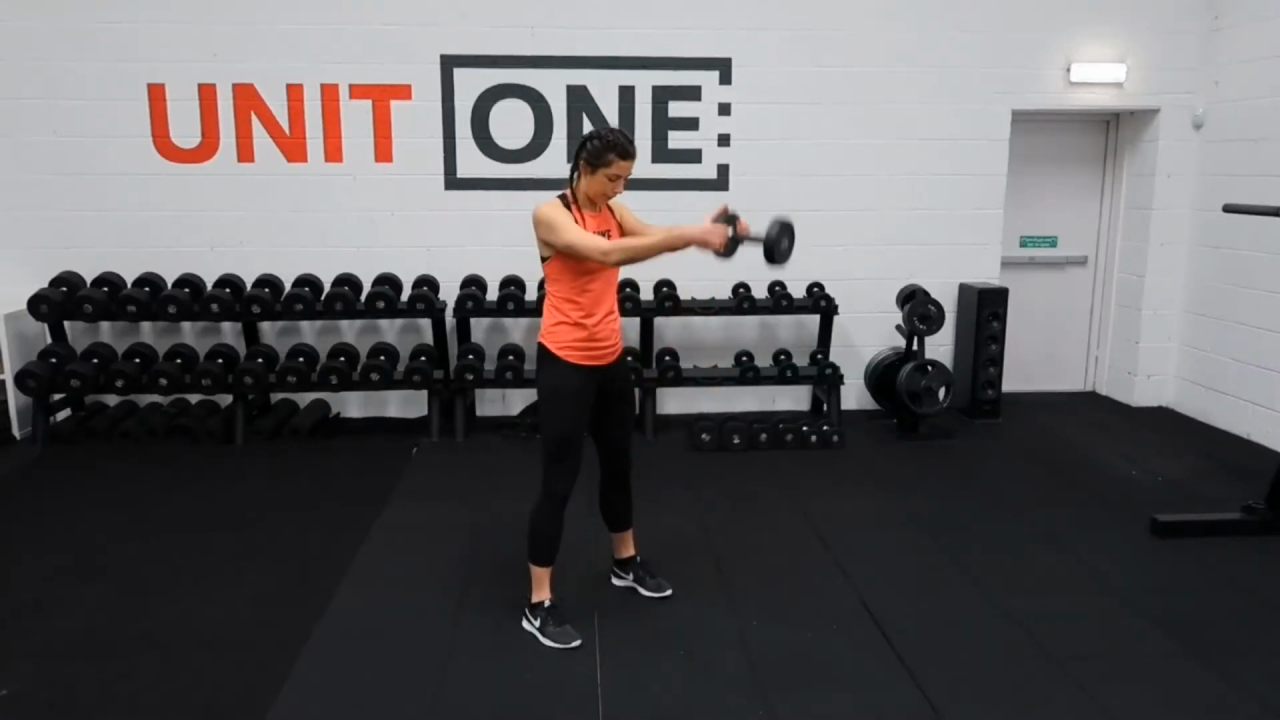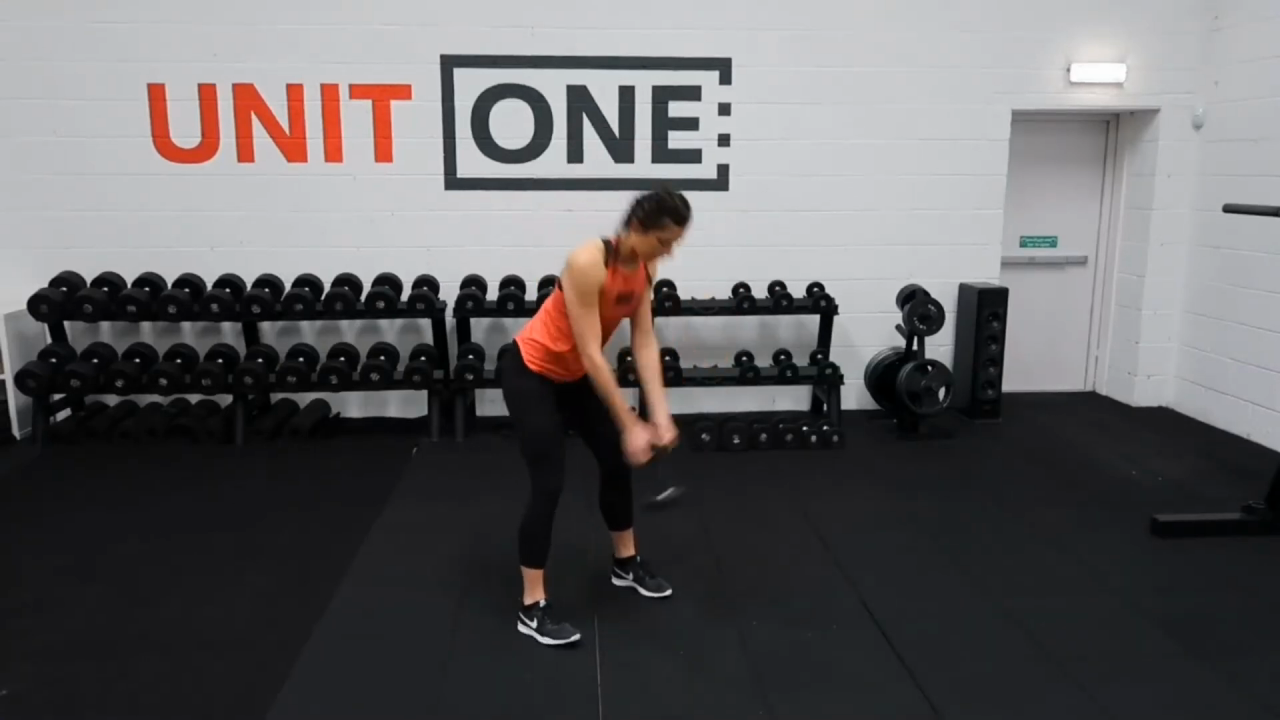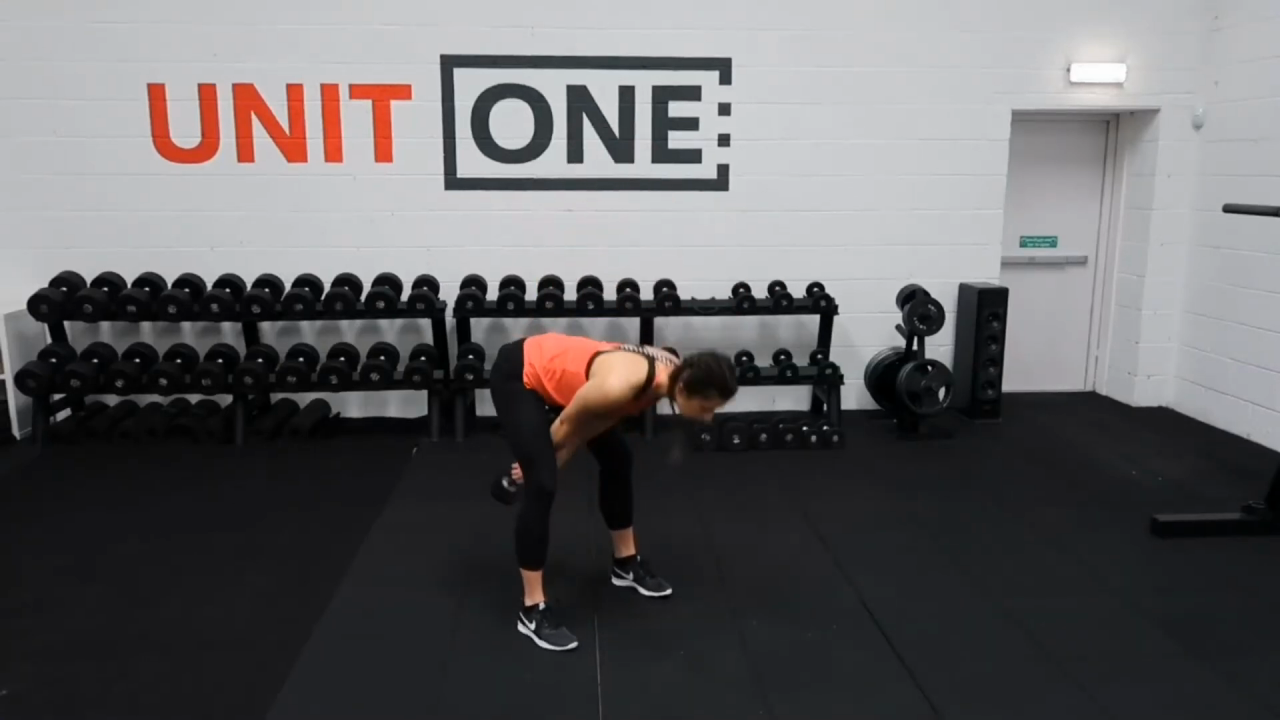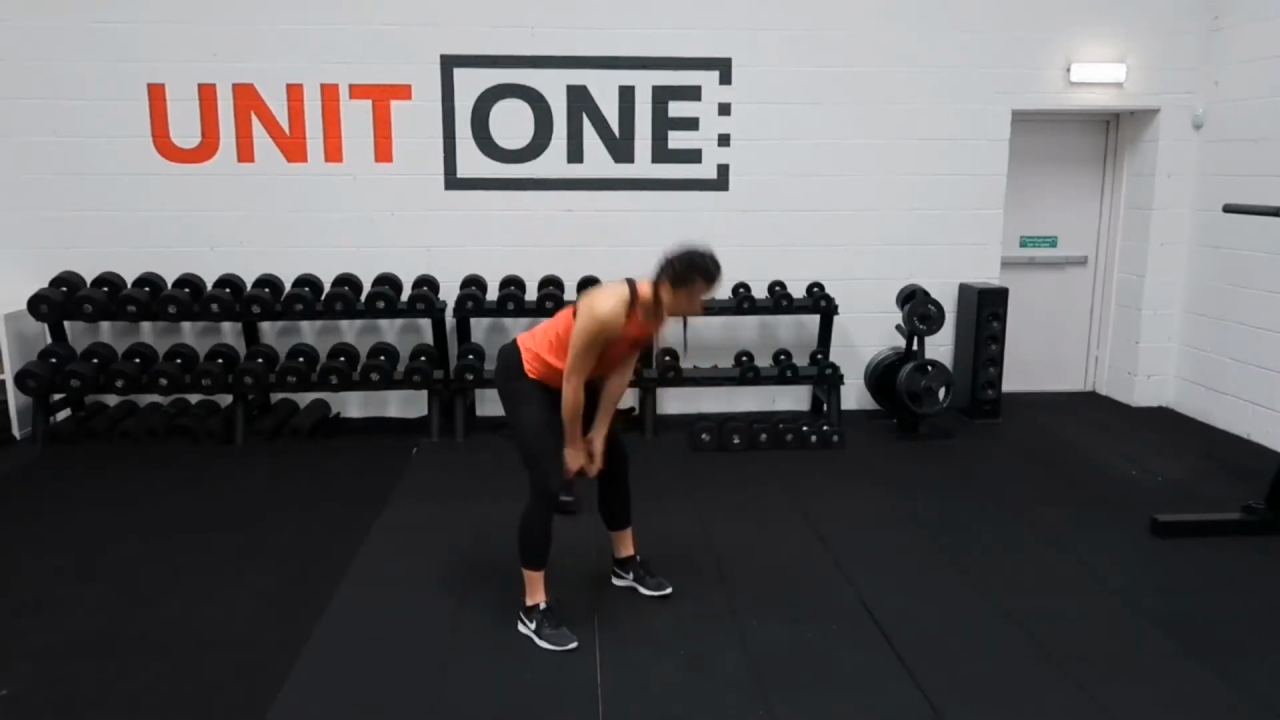
dt=0.3s
person 1, frame 1
left shoulder: (612, 211)
right shoulder: (550, 215)
left elbow: (654, 242)
right elbow: (606, 255)
left wrist: (704, 231)
right wrist: (689, 234)
left hip: (609, 362)
right hip: (565, 365)
left knee: (618, 464)
right knee: (559, 482)
left ankle: (626, 563)
right ankle: (538, 606)
person 1, frame 2
left shoulder: (642, 267)
right shoulder: (588, 263)
left elbow: (644, 342)
right elbow: (591, 354)
left wrist: (660, 414)
right wrist: (629, 425)
left hip: (576, 374)
right hip: (533, 370)
left knee: (617, 462)
right knee: (549, 483)
left ankle: (625, 563)
right ankle: (531, 607)
person 1, frame 3
left shoulder: (669, 371)
right shoulder: (621, 385)
left elbow: (598, 419)
right elbow: (566, 424)
left wrist: (555, 458)
right wrist: (539, 460)
left hip: (554, 368)
right hip: (518, 374)
left knee: (617, 457)
right knee: (542, 484)
left ankle: (626, 562)
right ankle: (532, 610)
person 1, frame 4
left shoulder: (654, 310)
right shoulder: (608, 310)
left elbow: (618, 375)
right elbow: (571, 383)
left wrist: (596, 437)
right wrist: (571, 445)
left hip: (565, 375)
right hip: (525, 373)
left knee: (612, 460)
right knee: (548, 483)
left ankle: (626, 562)
right ankle: (533, 608)
